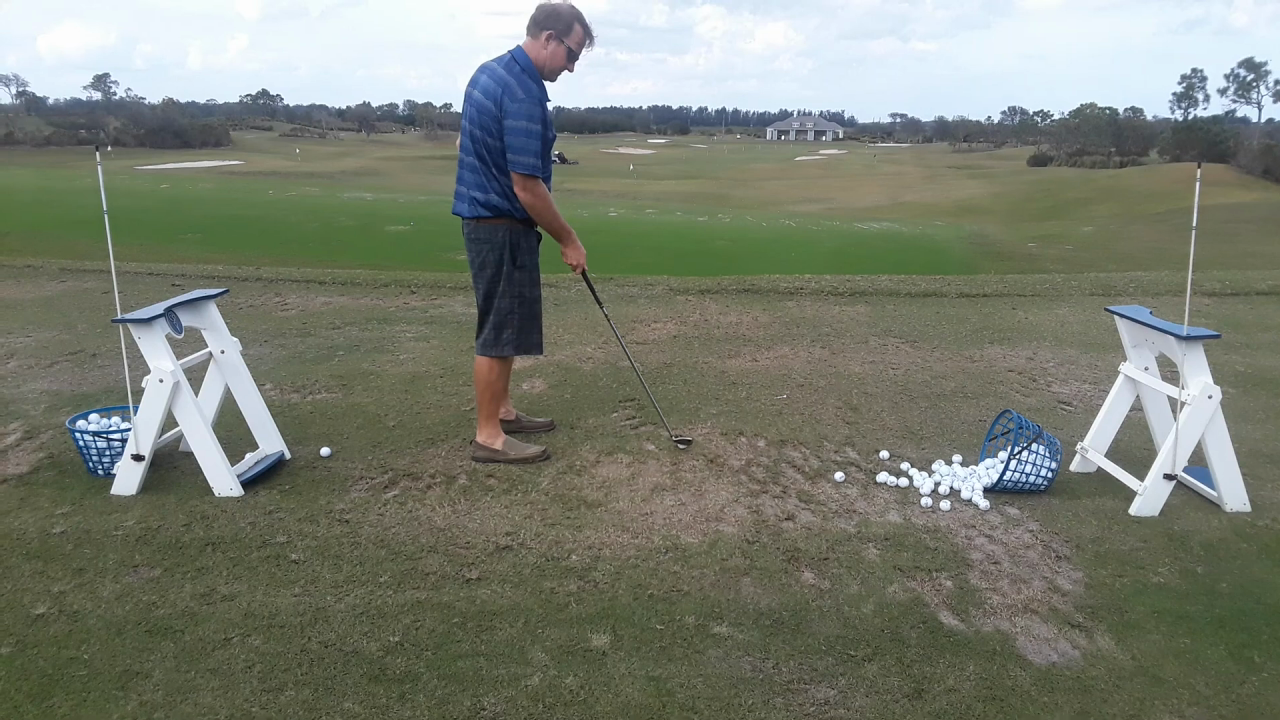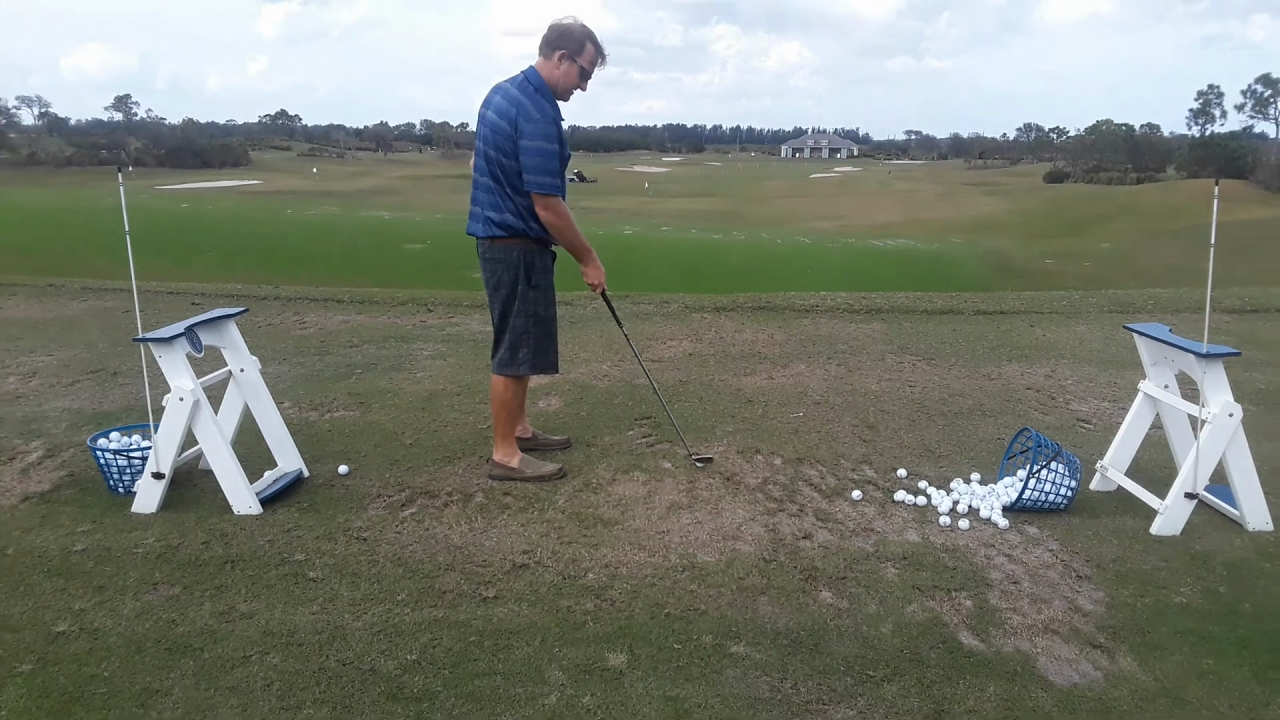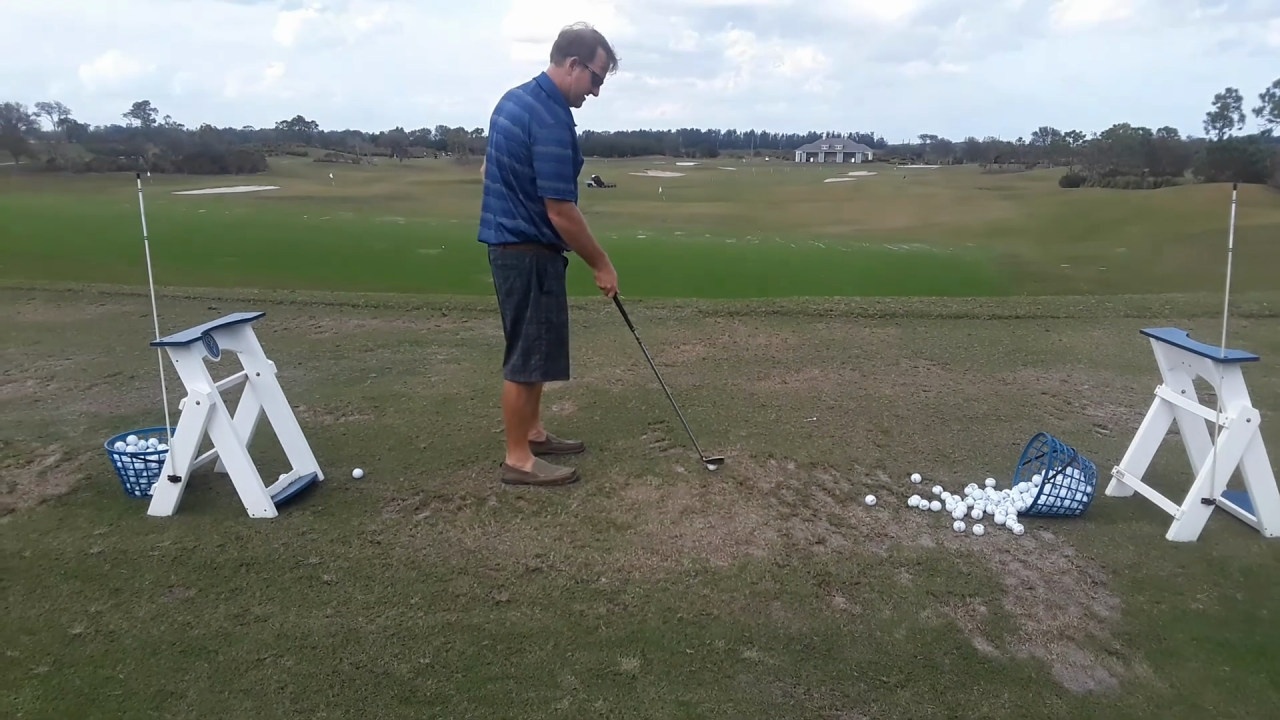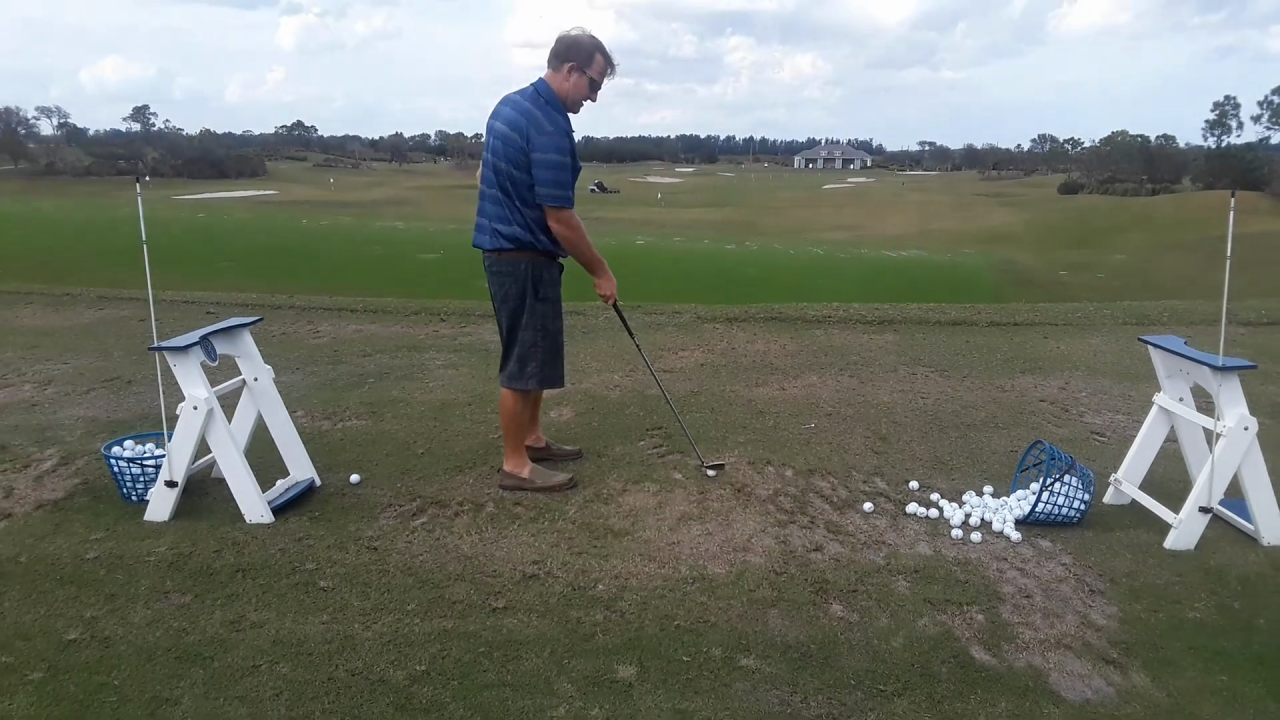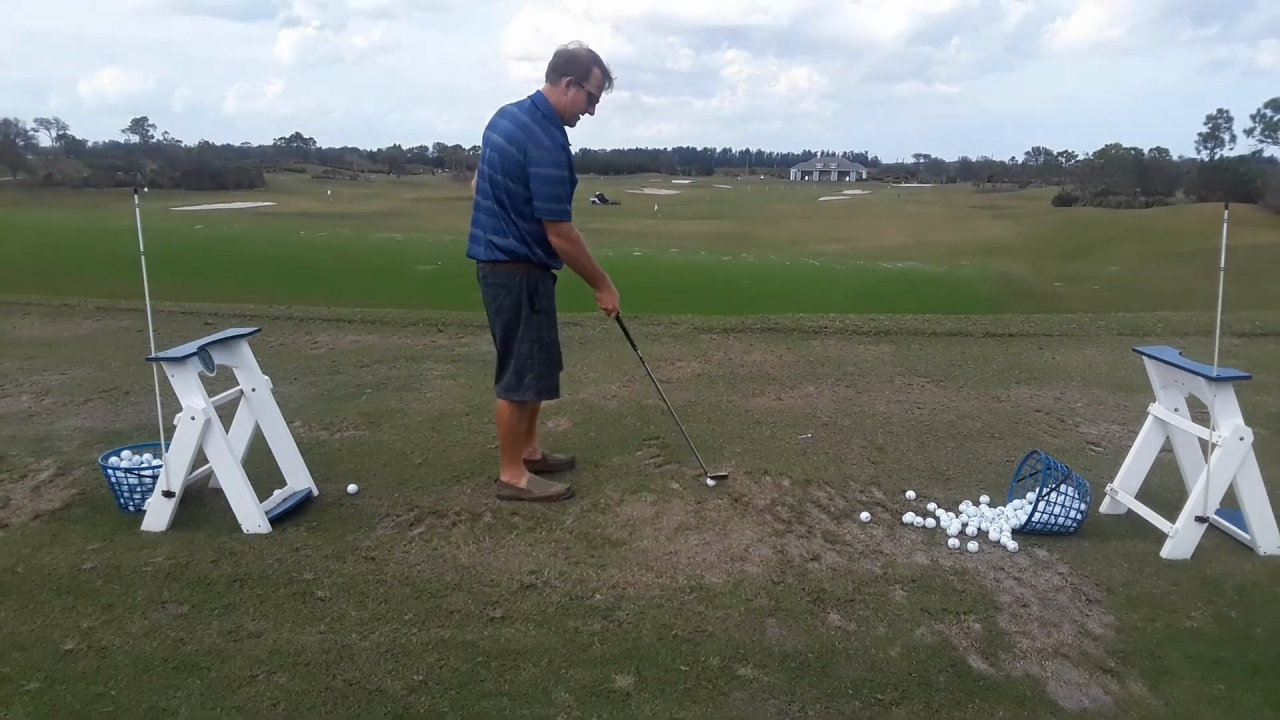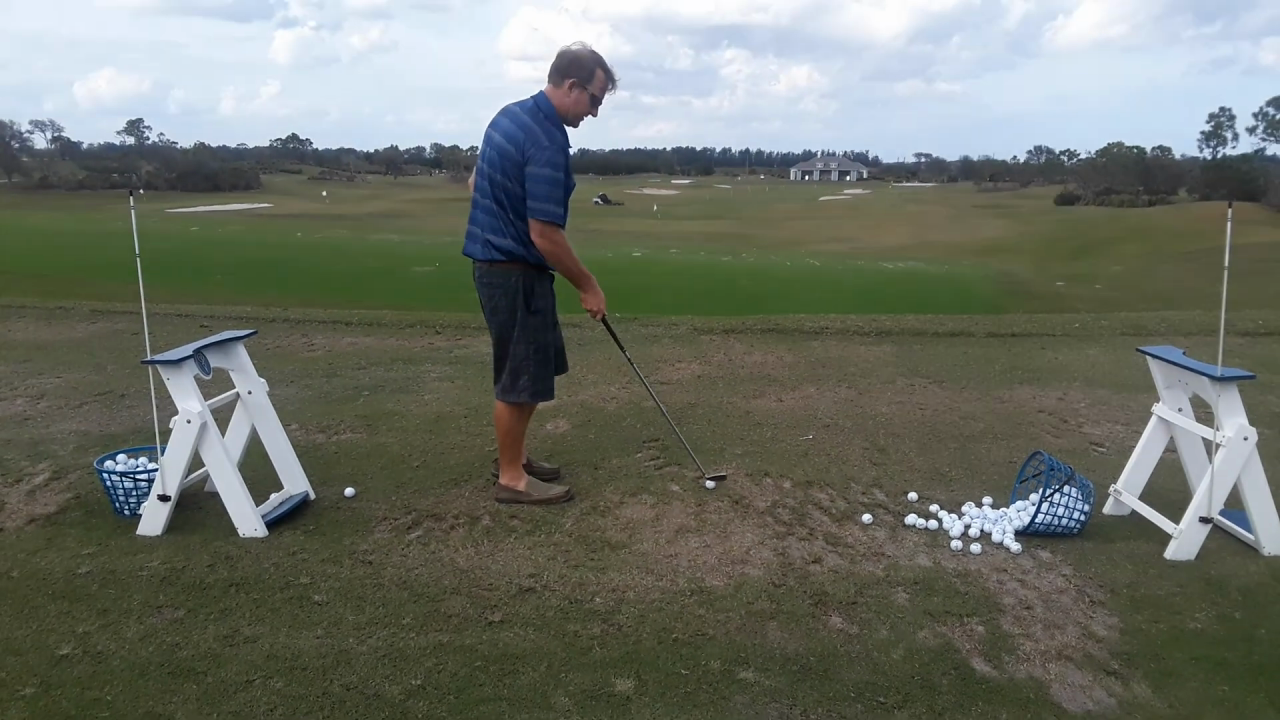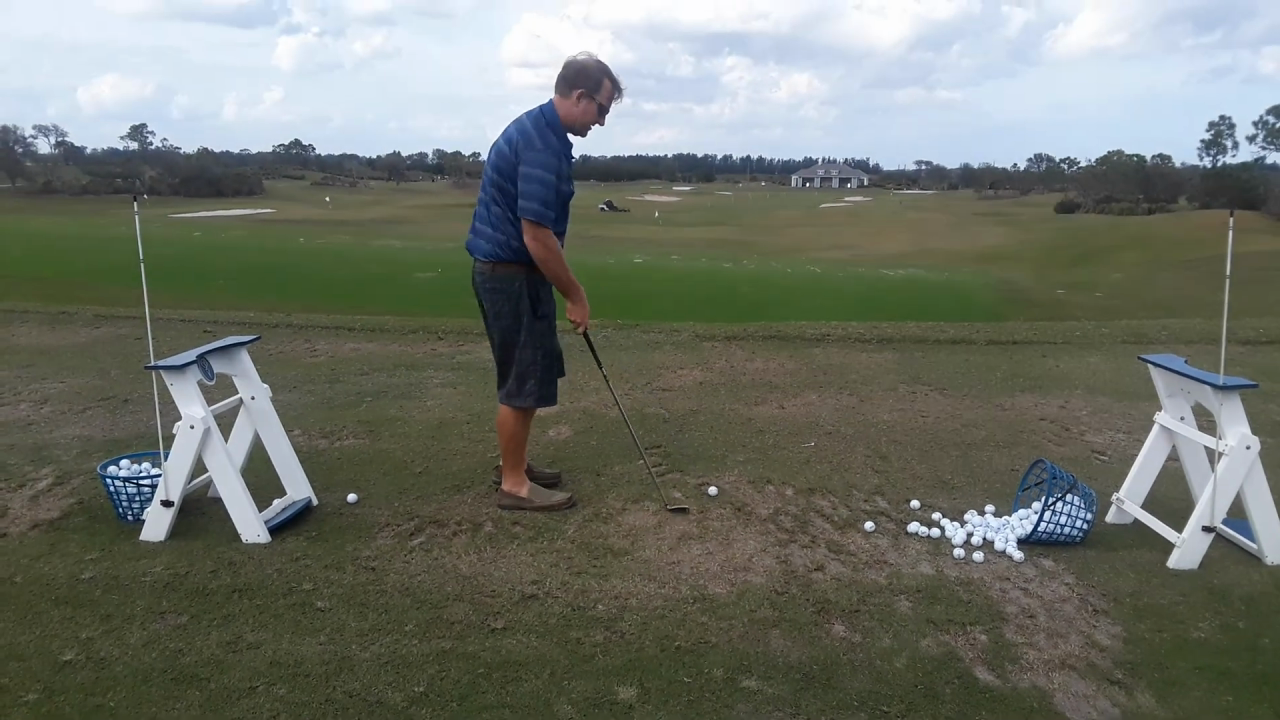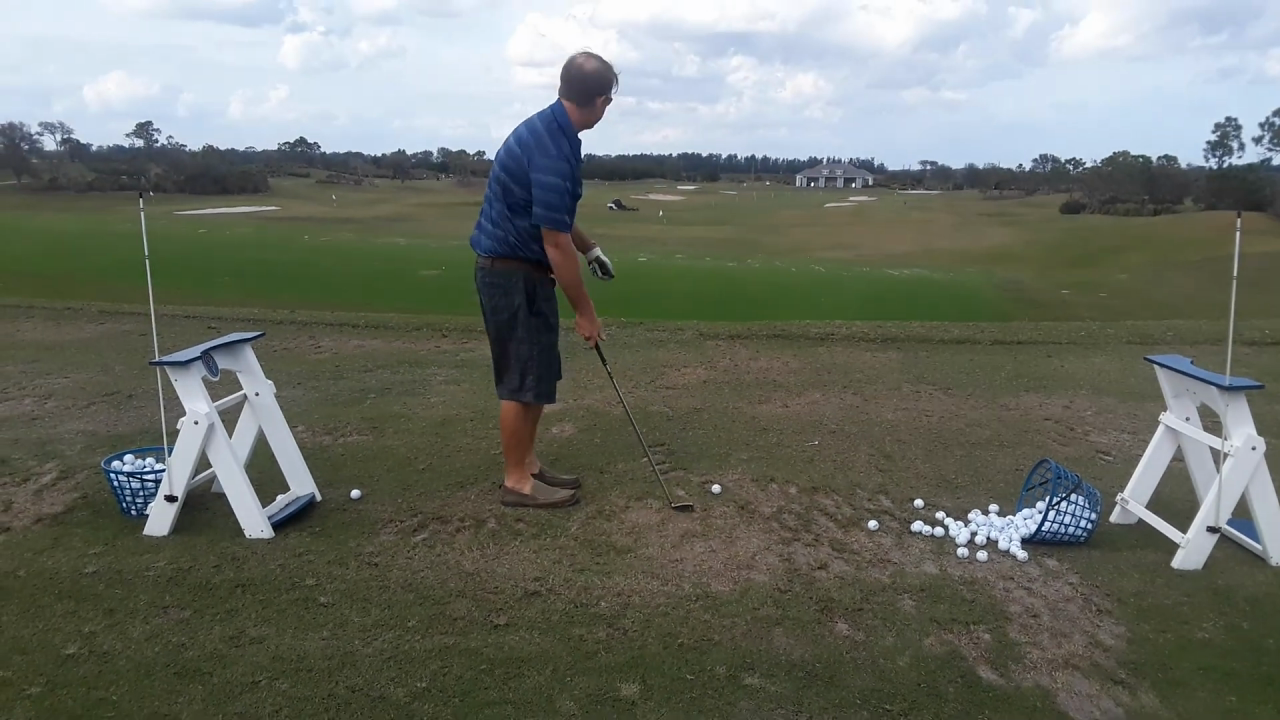
dt=0.2s
person 1, frame 1
left shoulder: (491, 71)
right shoulder: (523, 93)
left elbow: (477, 149)
right elbow: (527, 187)
right wrist: (568, 241)
left hip: (486, 216)
right hip: (503, 226)
left knee: (504, 326)
right knee: (499, 331)
left ankle: (502, 410)
right ankle: (488, 436)
person 1, frame 2
left shoulder: (504, 92)
right shoulder: (537, 113)
left elbow: (487, 167)
right elbow: (546, 205)
right wrist: (588, 259)
left hip: (500, 237)
right hip: (518, 246)
left knee: (520, 344)
right knee: (515, 350)
left ankle: (518, 429)
right ankle: (504, 454)
person 1, frame 3
left shoulder: (515, 99)
right shoulder: (551, 120)
left elbow: (492, 172)
right elbow: (561, 212)
right wrist: (600, 264)
left hip: (511, 242)
right hip: (529, 251)
left knee: (533, 349)
right knee: (528, 355)
left ankle: (533, 433)
right ankle: (517, 459)
person 1, frame 4
left shoulder: (510, 104)
right shoulder: (549, 127)
left elbow: (486, 176)
right elbow: (560, 219)
right wrist: (600, 272)
left hip: (505, 248)
right hip: (524, 259)
left knee: (531, 354)
right knee: (524, 362)
left ankle: (532, 438)
right ankle: (515, 464)
person 1, frame 5
left shoulder: (506, 115)
right shoulder: (546, 142)
left elbow: (479, 185)
right elbow: (560, 234)
right wrist: (602, 285)
left hip: (499, 260)
right hip: (519, 271)
left knee: (533, 364)
right knee: (520, 373)
left ankle: (528, 450)
right ankle: (512, 475)
person 1, frame 6
left shoulder: (510, 114)
right shoulder: (546, 141)
left elbow: (477, 183)
right elbow: (546, 235)
right wrist: (588, 286)
left hip: (499, 261)
right hip: (514, 271)
left knee: (538, 365)
right knee: (520, 374)
left ankle: (512, 457)
right ankle: (511, 478)
person 1, frame 7
left shoulder: (532, 125)
right shoulder: (544, 145)
right elbow: (538, 237)
right wrist: (575, 296)
left hip: (504, 268)
right hip: (513, 275)
left knee: (534, 372)
right knee: (523, 380)
left ankle: (514, 462)
right ankle: (513, 484)
person 1, frame 8
left shoulder: (547, 129)
right shoulder: (553, 150)
right elbow: (556, 245)
left wrist: (590, 248)
right wrist: (585, 311)
left hip: (516, 266)
right hip: (513, 272)
left knee: (536, 373)
right knee: (523, 378)
left ankle: (527, 463)
right ankle: (516, 480)
